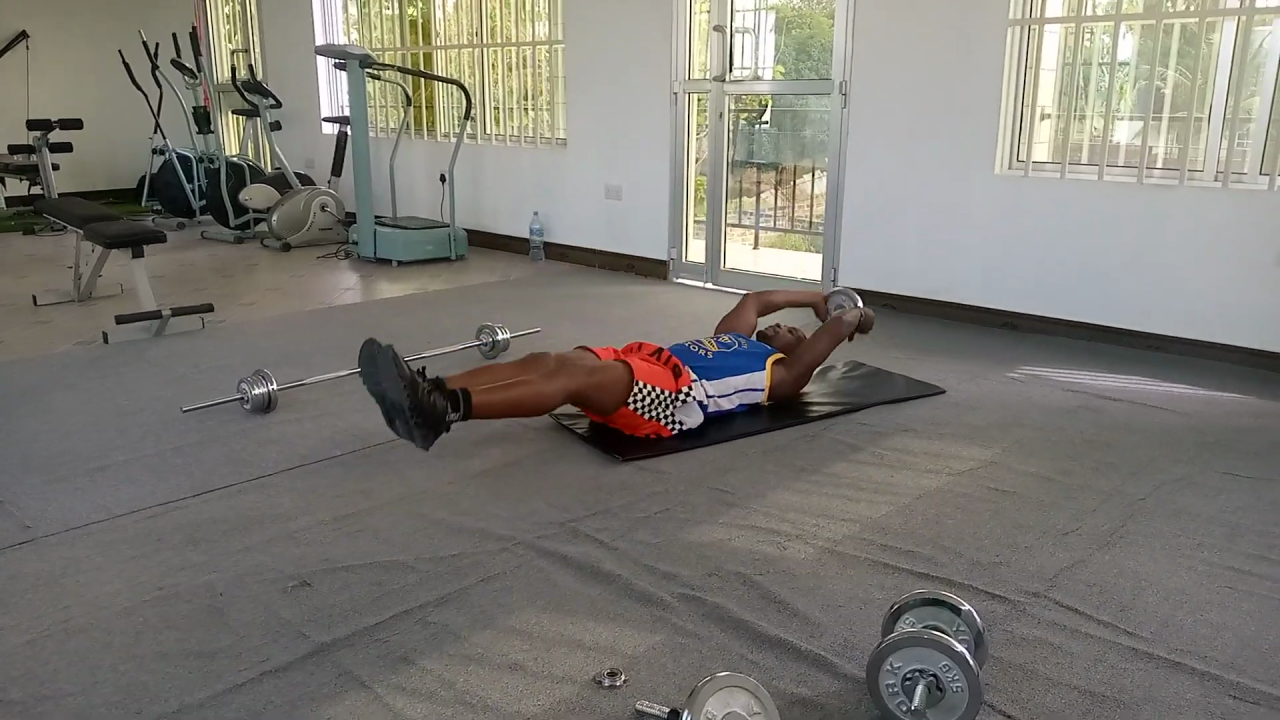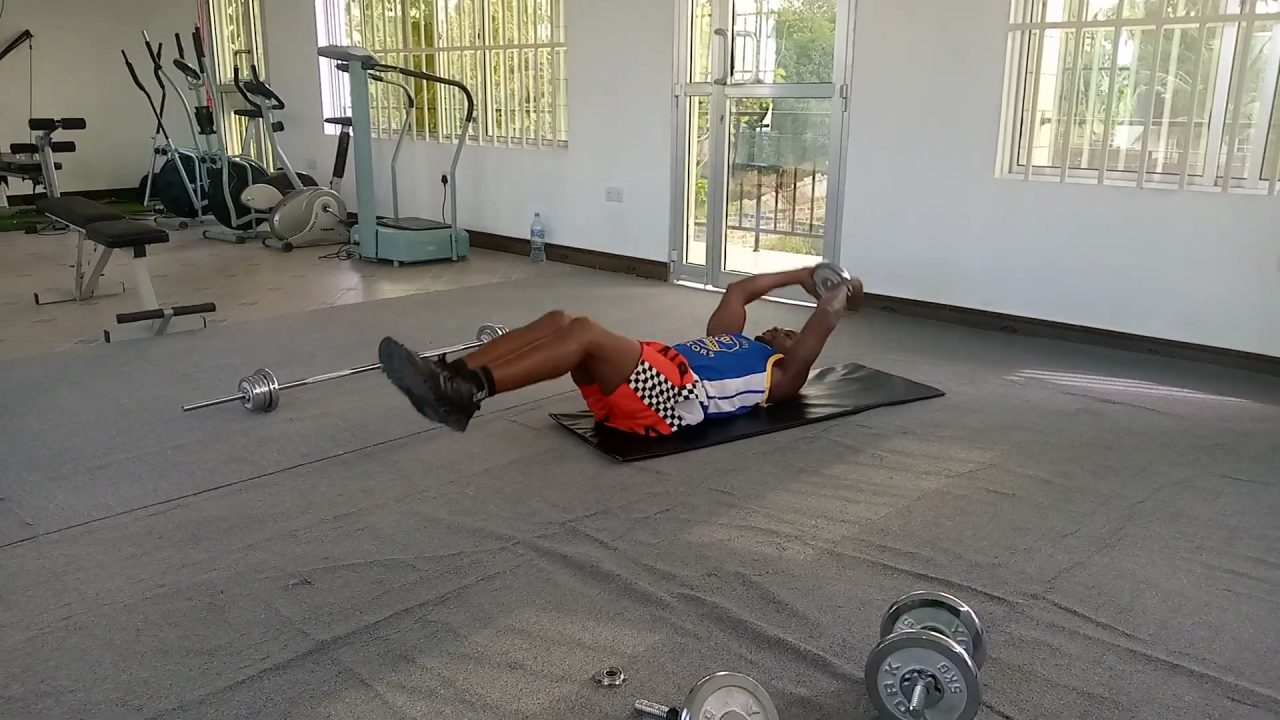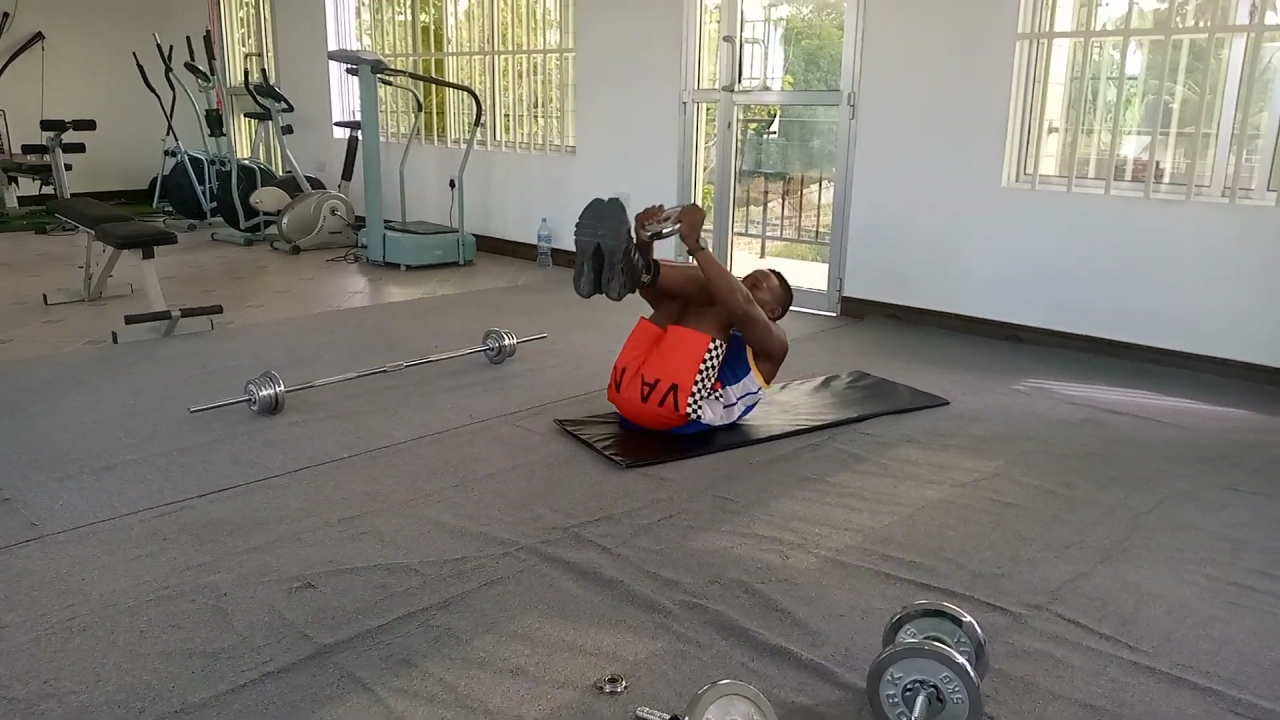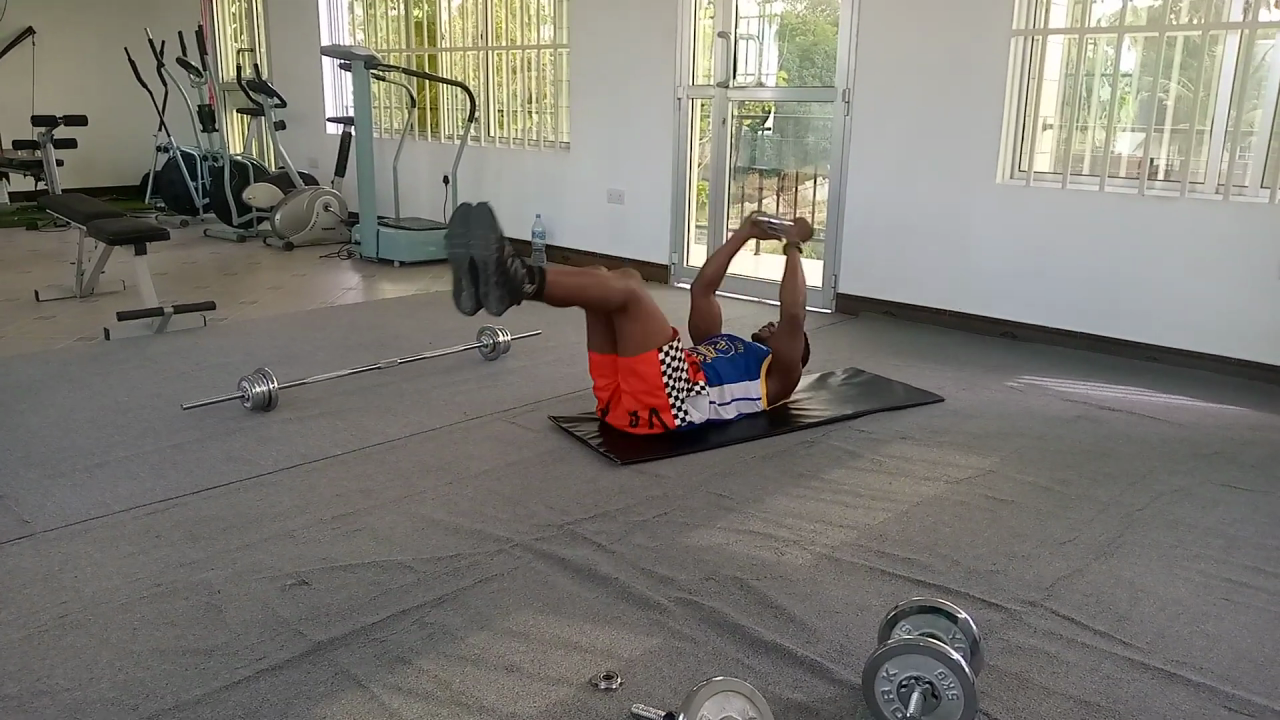
dt=0.5s
person 1, frame 1
left shoulder: (783, 376)
right shoulder: (737, 340)
left elbow: (834, 329)
right elbow: (756, 299)
left wrist: (851, 319)
right wrist: (817, 298)
left hip: (670, 395)
right hip: (647, 362)
left knee: (569, 373)
right knee: (543, 362)
left ankle: (442, 409)
right ankle: (431, 394)
person 1, frame 2
left shoulder: (781, 376)
right shoulder: (732, 341)
left elbow: (821, 322)
right elbow: (738, 290)
left wrist: (840, 294)
right wrist: (801, 275)
left hip: (671, 399)
right hip: (650, 368)
left knee: (584, 331)
right knee: (557, 321)
left ankle: (468, 391)
right ankle: (454, 373)
person 1, frame 3
left shoulder: (771, 344)
right shoulder: (717, 332)
left elbow: (740, 304)
right elbow: (652, 292)
left wrist: (696, 243)
right wrist: (645, 242)
left hip: (674, 406)
right hip: (630, 389)
left knee: (722, 289)
left ankle: (627, 268)
right ankle: (606, 269)
person 1, frame 4
left shoulder: (778, 377)
right shoulder: (718, 343)
left elbow: (793, 313)
right elbow: (703, 286)
left wrist: (793, 249)
right wrist: (741, 236)
left hip: (668, 404)
right hip: (620, 394)
left knee: (626, 284)
right knee: (600, 281)
left ankle: (523, 279)
right ankle: (503, 281)
